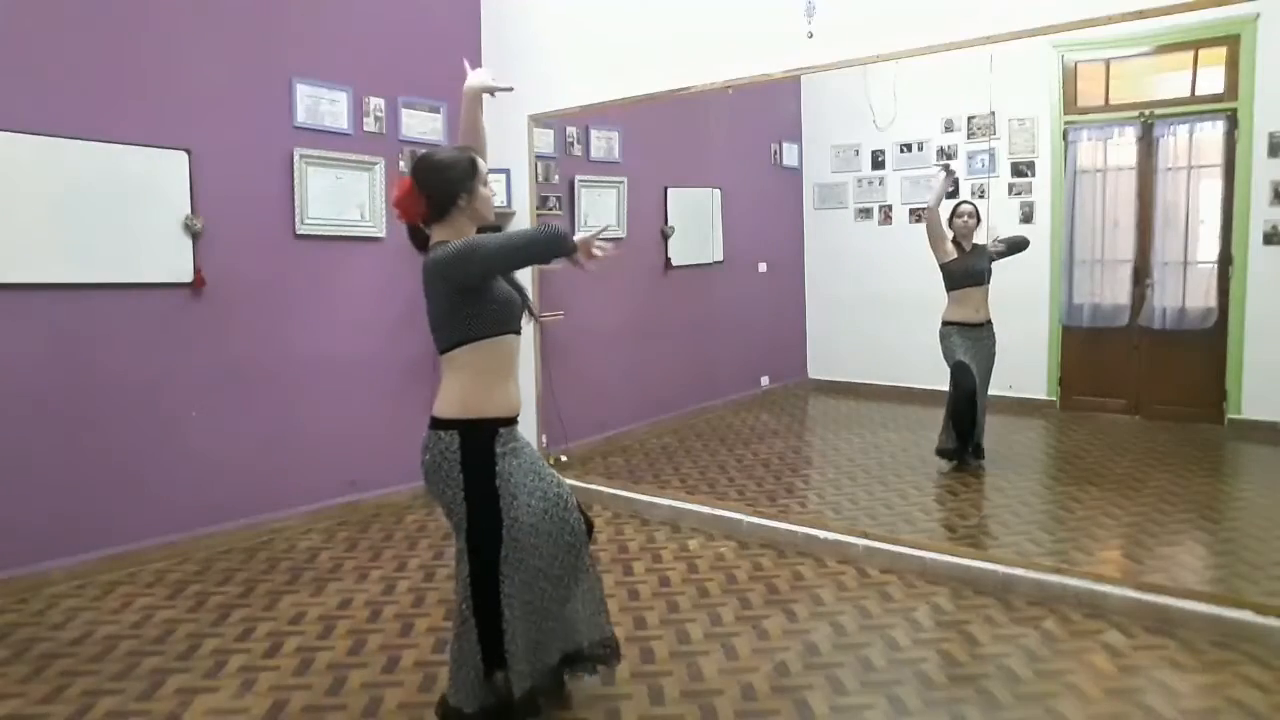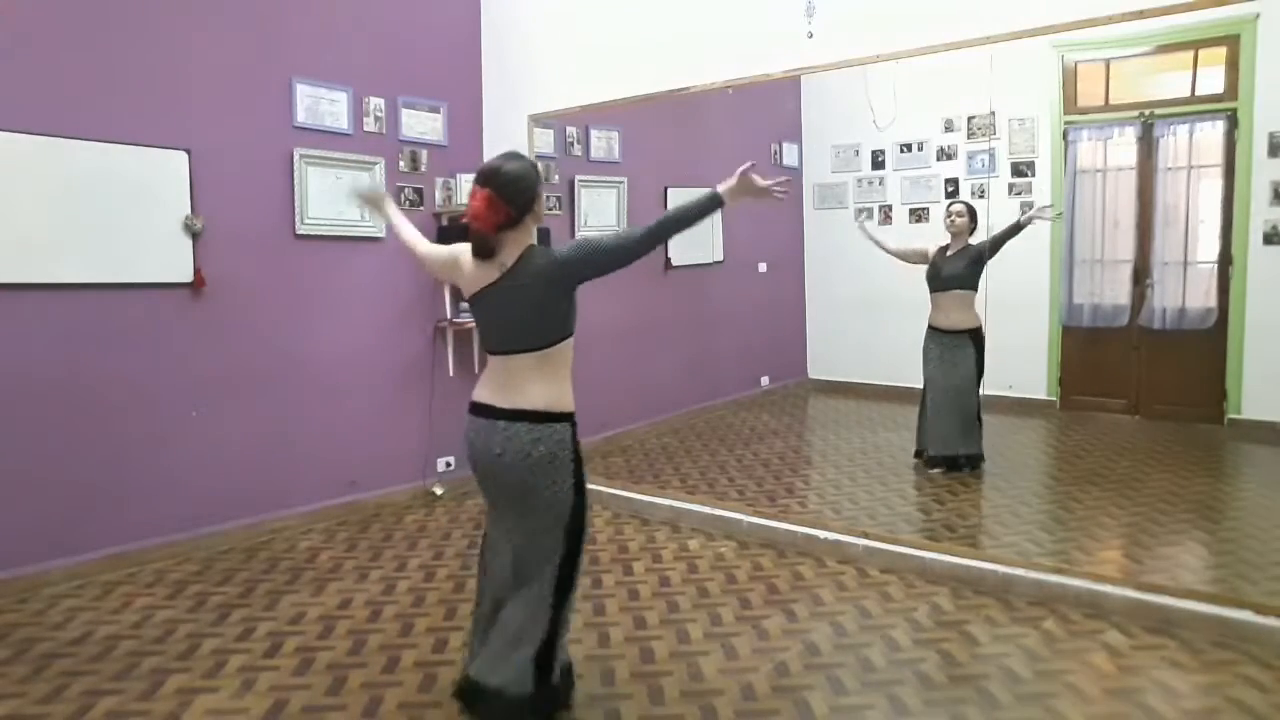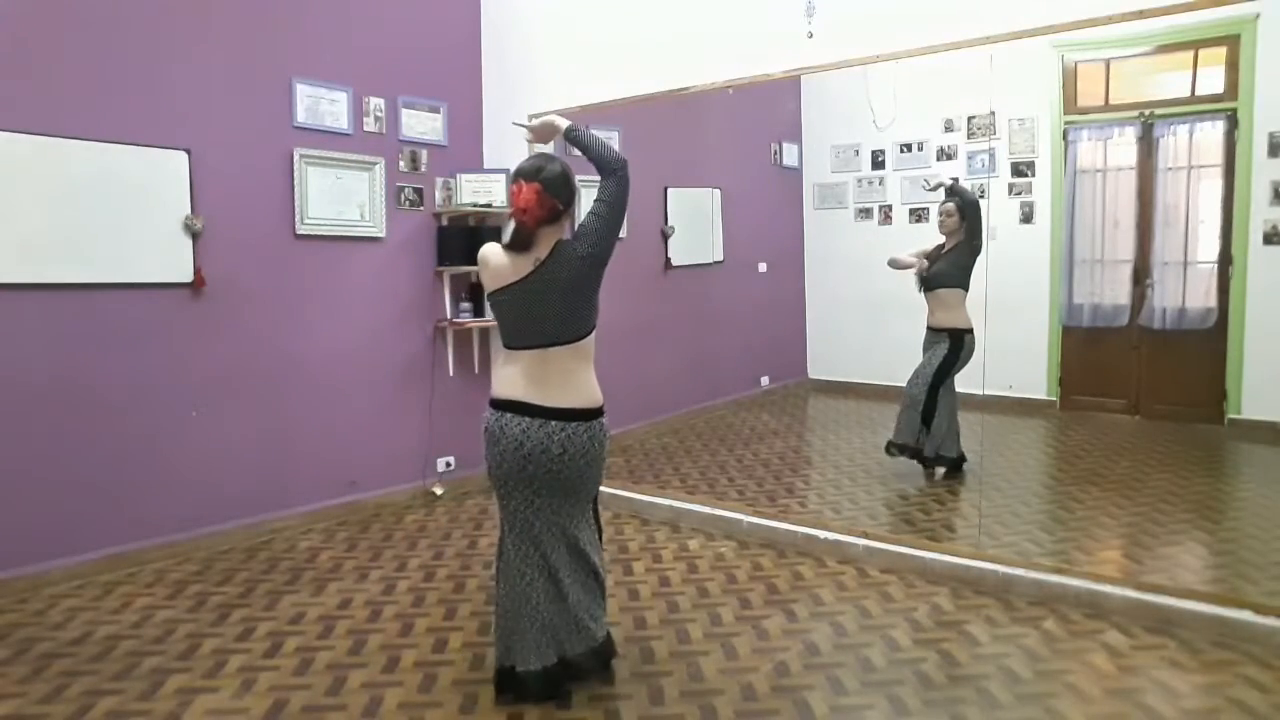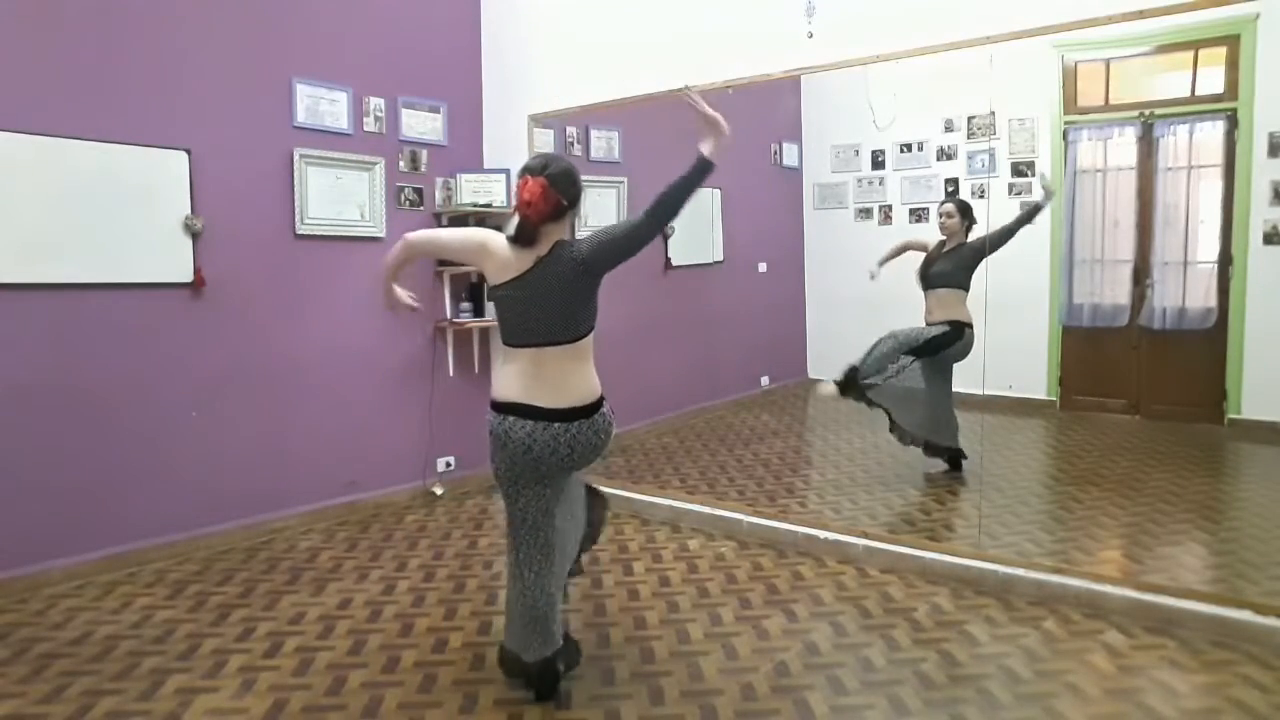
dt=1s
person 1, frame 1
left shoulder: (464, 252)
right shoulder: (451, 261)
left elbow: (462, 165)
right elbow: (545, 240)
left wrist: (471, 102)
right wrist: (575, 242)
left hip: (498, 436)
right hip: (468, 443)
left knee: (558, 527)
right knee: (490, 569)
left ankle: (542, 662)
person 1, frame 2
left shoulder: (465, 265)
right shoulder: (556, 266)
left elbow: (418, 244)
right elbow: (646, 238)
left wrist: (386, 207)
right wrist: (725, 193)
left hip: (485, 428)
right hip: (541, 437)
left knee: (509, 553)
right knee: (546, 565)
person 1, frame 3
left shoulder: (491, 262)
right shoulder: (583, 259)
right elbow: (617, 171)
right wrist: (566, 128)
left hip: (509, 427)
right hip: (575, 429)
left knee: (525, 543)
right knee: (570, 535)
left ankle: (532, 668)
right ankle: (574, 656)
person 1, frame 4
left shoulder: (491, 251)
right shoulder: (584, 261)
left elbow: (410, 242)
right elbow: (657, 216)
left wrist: (390, 285)
right wrist: (707, 151)
left hip: (514, 428)
right hip: (582, 427)
left knee: (531, 543)
left ankle: (539, 664)
person 2, frame 1
left shoulder: (985, 251)
right shoulder: (944, 249)
left elbow: (1022, 242)
right elbow: (931, 210)
left wrist: (1001, 246)
right wrist: (944, 181)
left hip: (984, 332)
right hip: (955, 331)
left knee: (977, 391)
right knee: (965, 386)
left ankle: (969, 449)
right ankle: (960, 449)
person 2, frame 2
left shoulder: (977, 253)
right shoulder: (933, 254)
left elbow: (1001, 238)
right elbow: (893, 250)
left wrist: (1026, 219)
right wrist: (870, 234)
left hip: (968, 337)
right hip: (935, 337)
left knee: (965, 397)
right knee: (935, 395)
left ankle: (967, 456)
right ankle: (941, 456)
person 2, frame 3
left shoulder: (968, 249)
right shoulder: (933, 252)
left elbow: (972, 203)
right elbow: (894, 261)
left wrist: (947, 184)
right wrist: (913, 261)
left hip: (957, 337)
right hip: (933, 335)
left knee: (921, 388)
right knee: (940, 394)
left ankle: (933, 454)
right ankle: (948, 457)
person 2, frame 4
left shoulder: (971, 251)
right shoulder: (935, 248)
left elbow: (1010, 229)
right elbow: (906, 243)
left wrist: (1043, 202)
right wrist: (879, 264)
left hip: (956, 333)
right hip: (934, 334)
left knee: (896, 341)
right knee: (937, 397)
left ankle: (846, 385)
right ankle: (953, 460)
